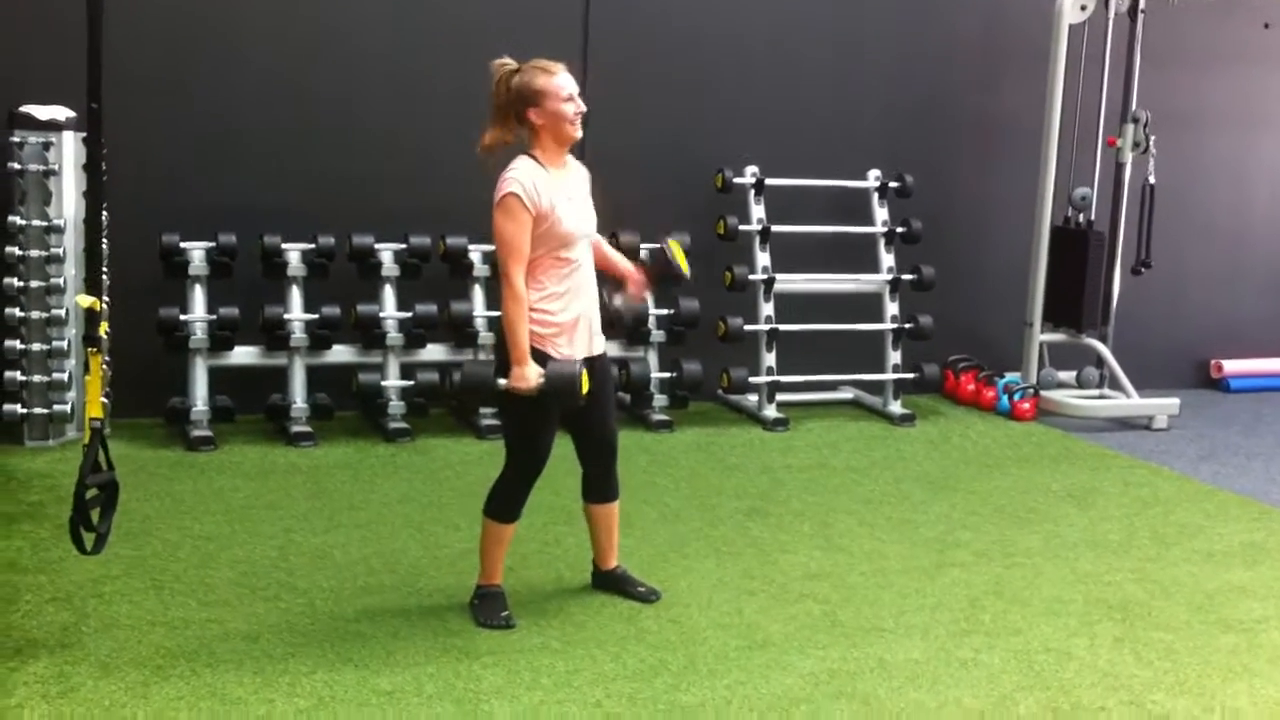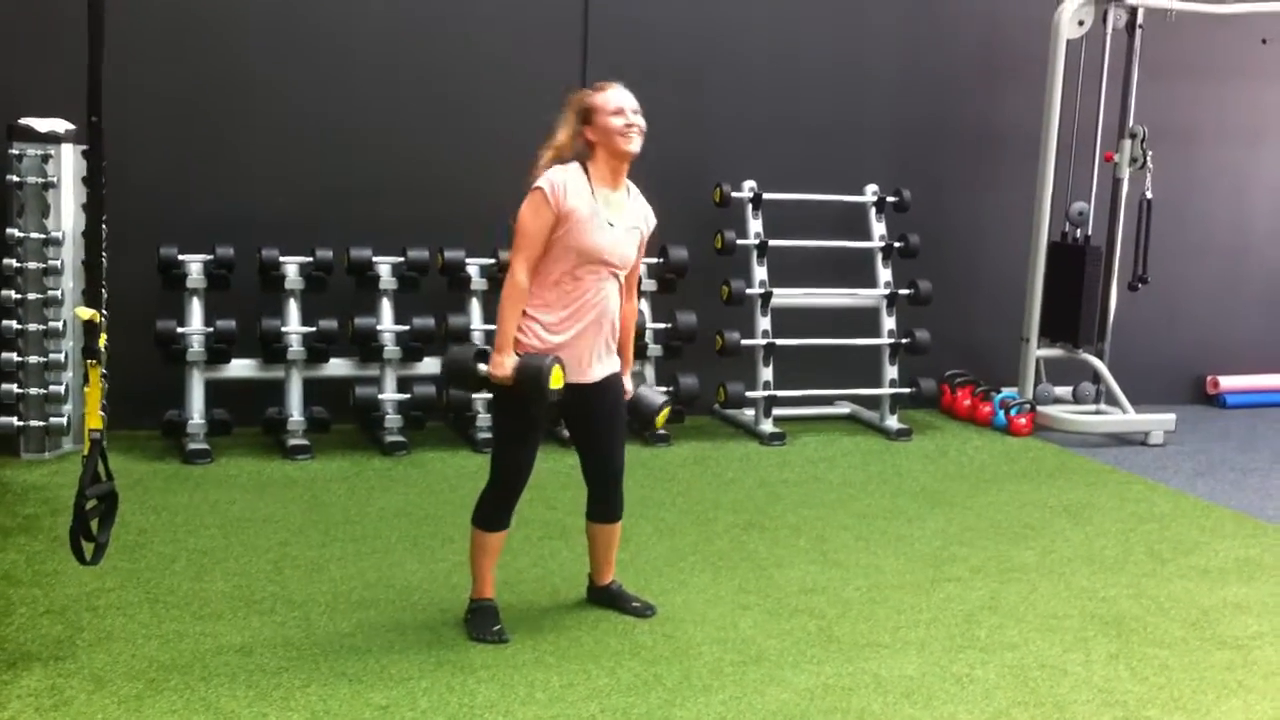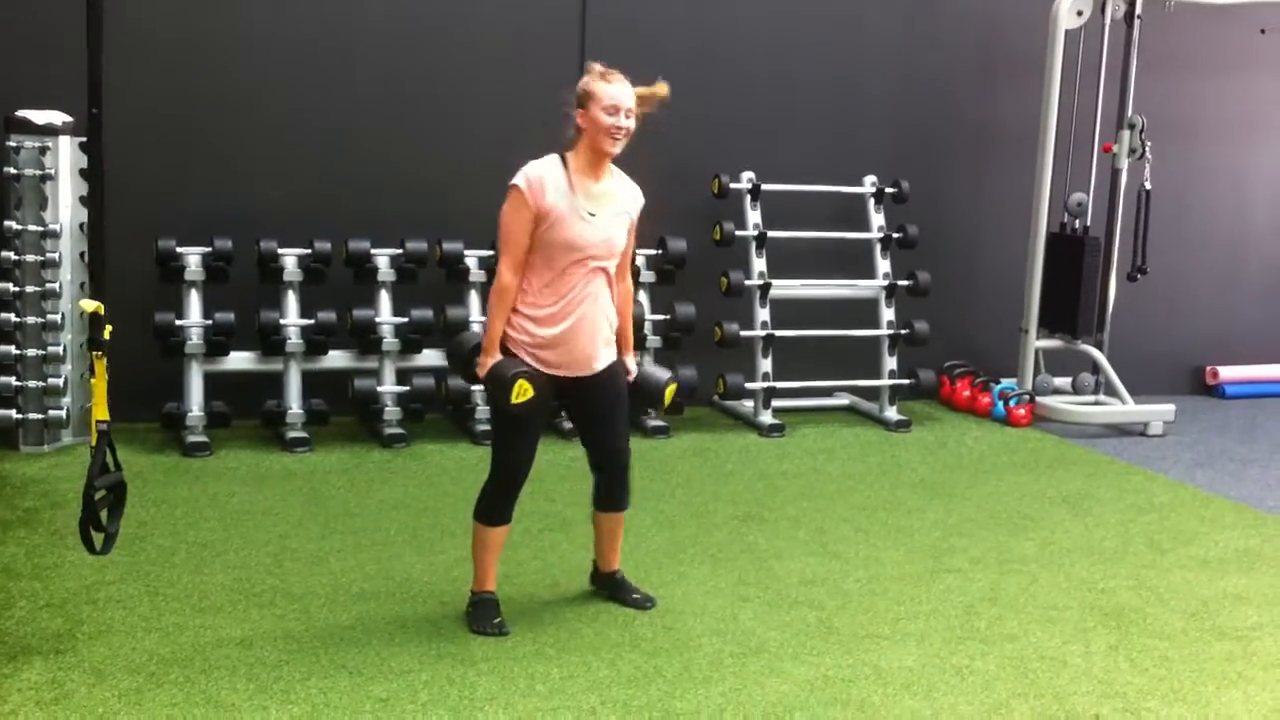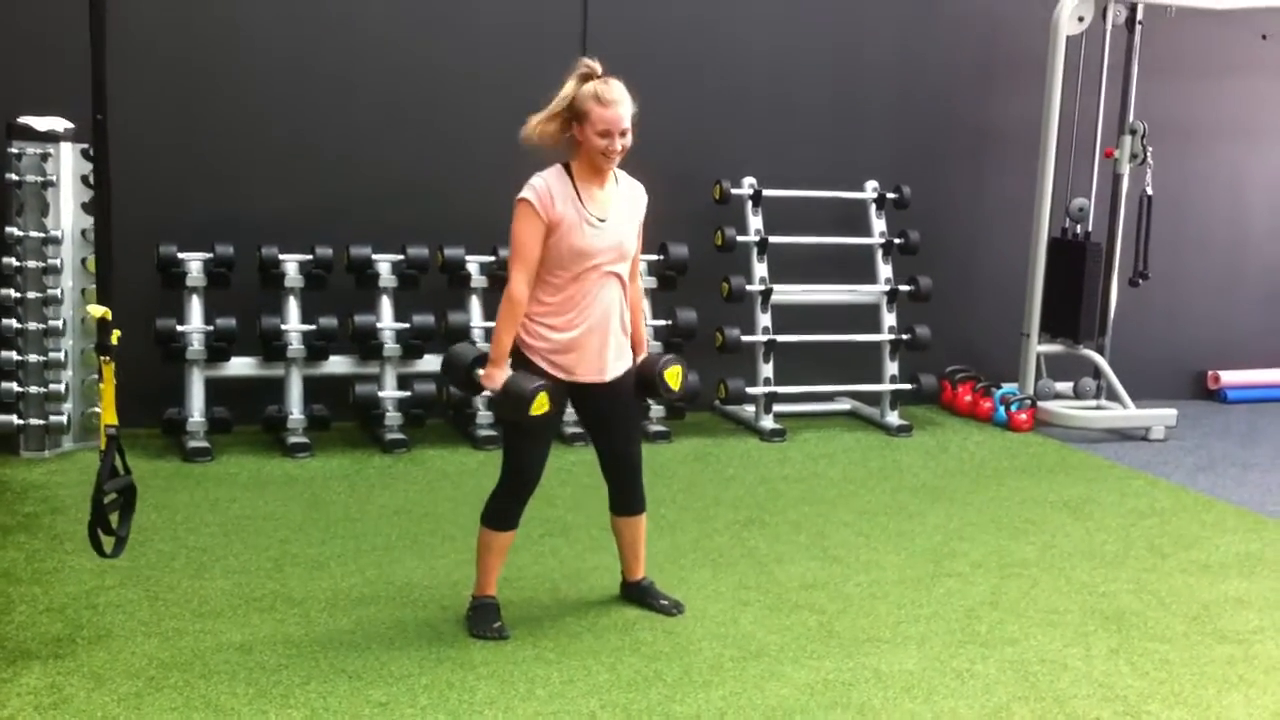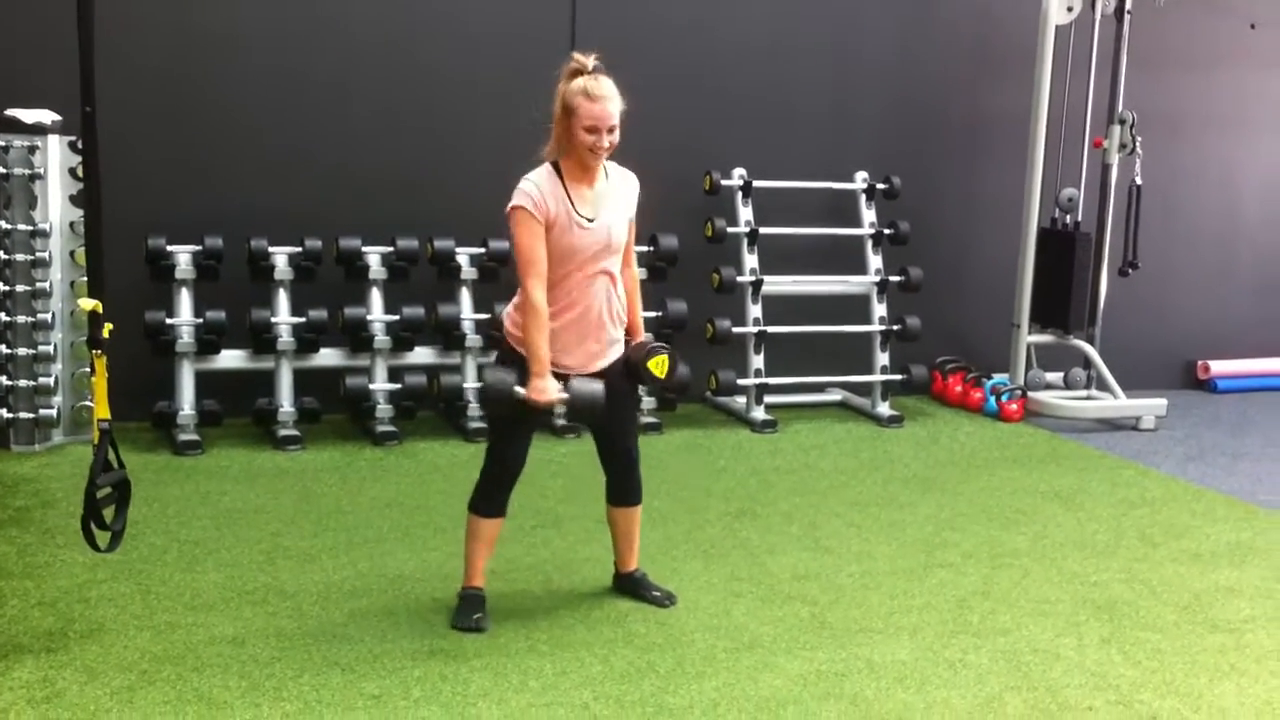
dt=0.3s
person 1, frame 1
left shoulder: (575, 171)
right shoulder: (521, 183)
right elbow: (513, 277)
left wrist: (627, 270)
right wrist: (520, 361)
left hip: (586, 344)
right hip: (541, 351)
left knee: (602, 457)
right knee: (523, 468)
left ankle: (607, 567)
right ankle: (488, 587)
person 1, frame 2
left shoulder: (641, 210)
right shoulder: (557, 187)
right elbow: (520, 273)
left wrist: (627, 368)
right wrist: (502, 350)
left hip: (598, 368)
right hip: (534, 363)
left knee: (609, 479)
right knee: (507, 481)
left ankle: (603, 583)
right ankle: (481, 601)
person 1, frame 3
left shoulder: (629, 194)
right shoulder: (536, 181)
right elbow: (508, 272)
left wrist: (628, 351)
right wrist: (490, 349)
left hip: (597, 359)
right hip: (530, 357)
left knee: (615, 466)
right knee: (508, 475)
left ankle: (607, 572)
right ankle: (483, 594)
person 1, frame 4
left shoulder: (633, 194)
right shoulder: (543, 193)
right elbow: (519, 286)
left wrist: (644, 349)
right wrist: (497, 361)
left hip: (611, 365)
right hip: (543, 364)
left knee: (627, 472)
right knee: (518, 481)
left ankle: (636, 581)
right ankle: (483, 599)
person 1, frame 5
left shoulder: (626, 184)
right shoulder: (535, 192)
right elbow: (534, 290)
left wrist: (638, 336)
right wrist: (539, 373)
left hip: (604, 353)
right hip: (532, 351)
left knee: (624, 461)
right knee: (502, 467)
left ankle: (628, 572)
right ankle: (472, 591)
